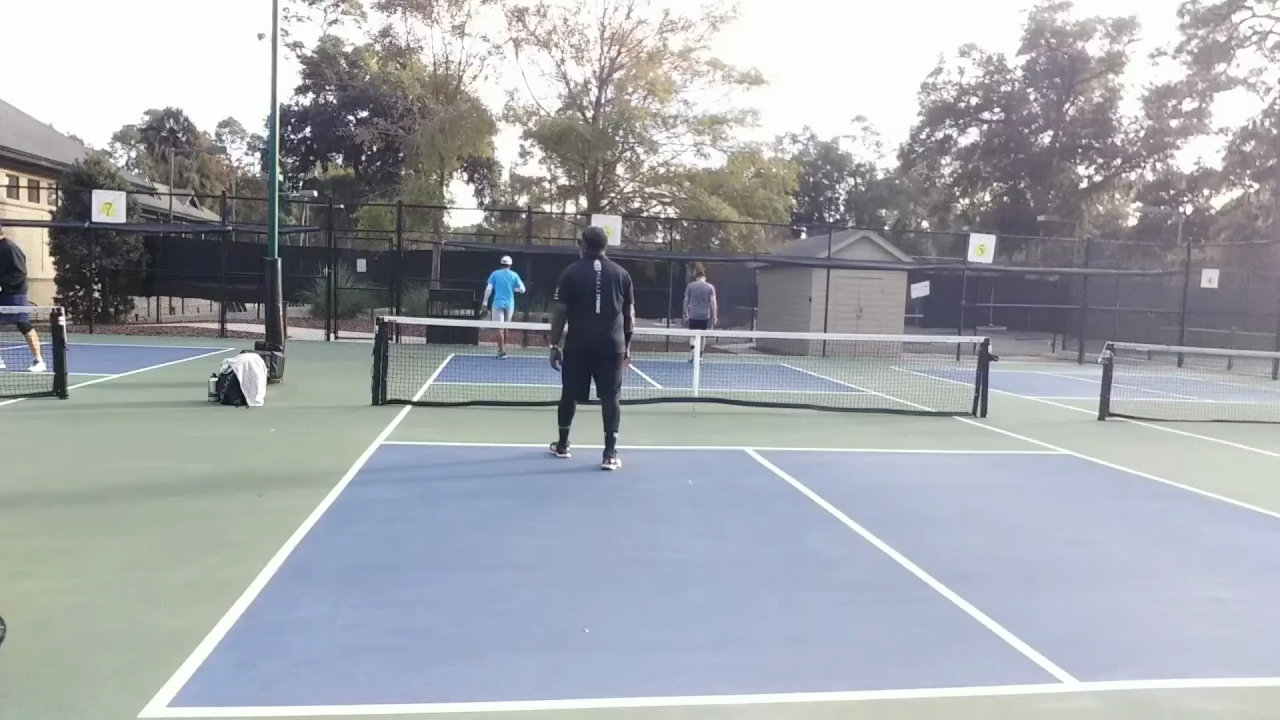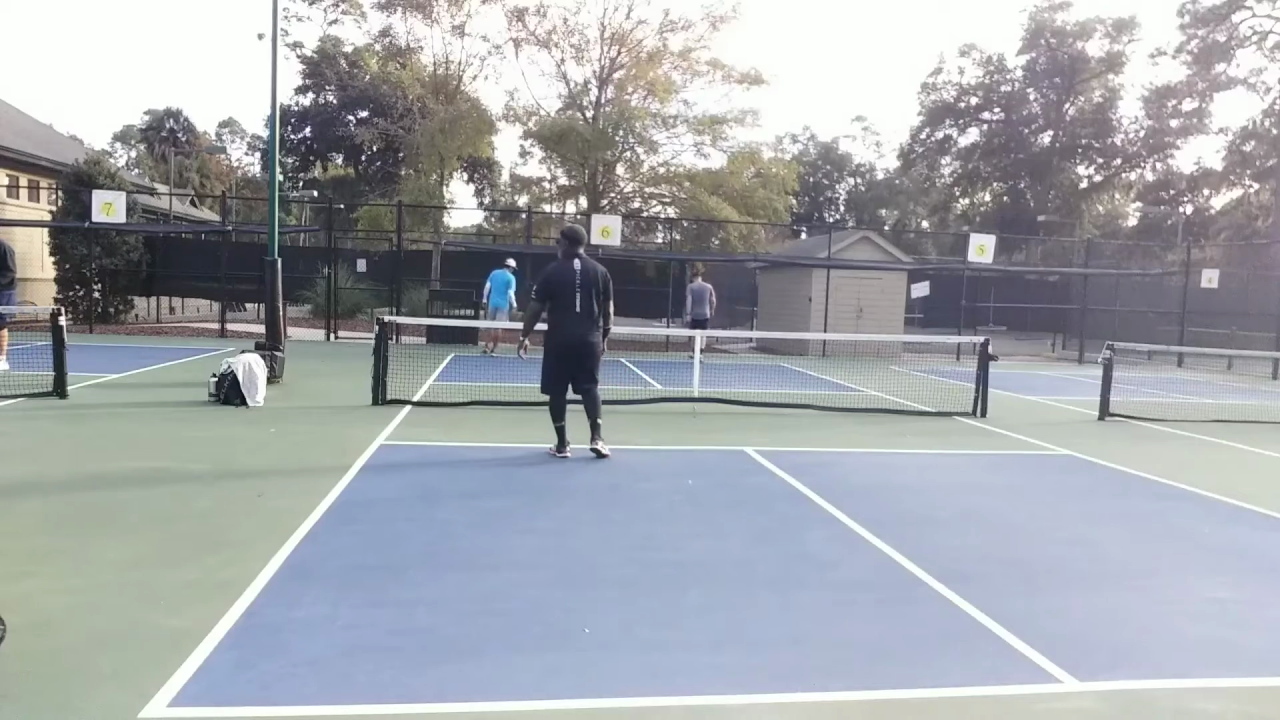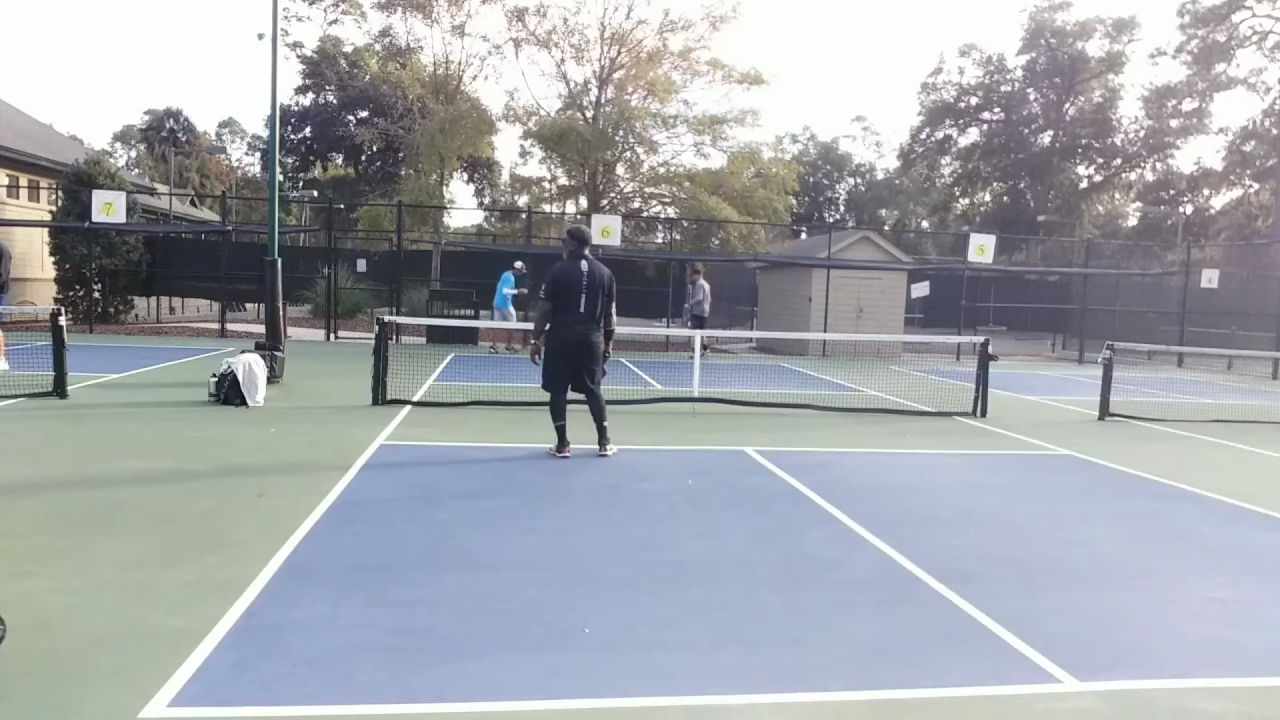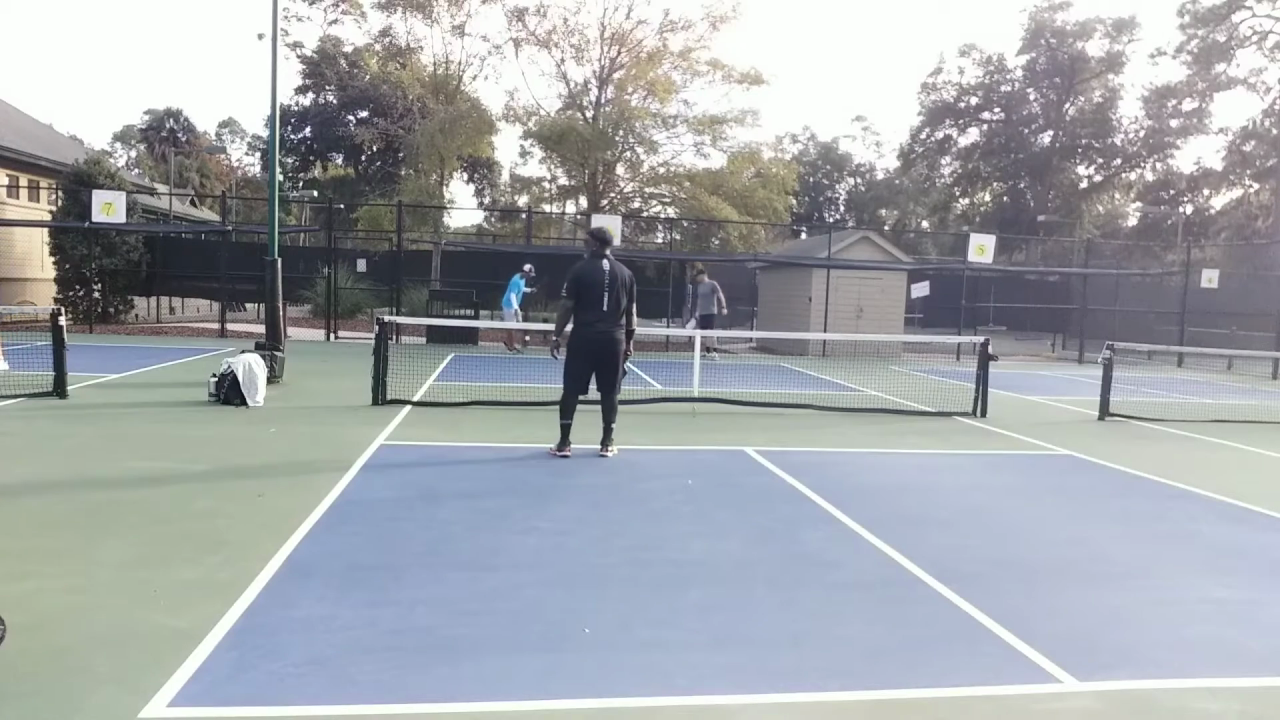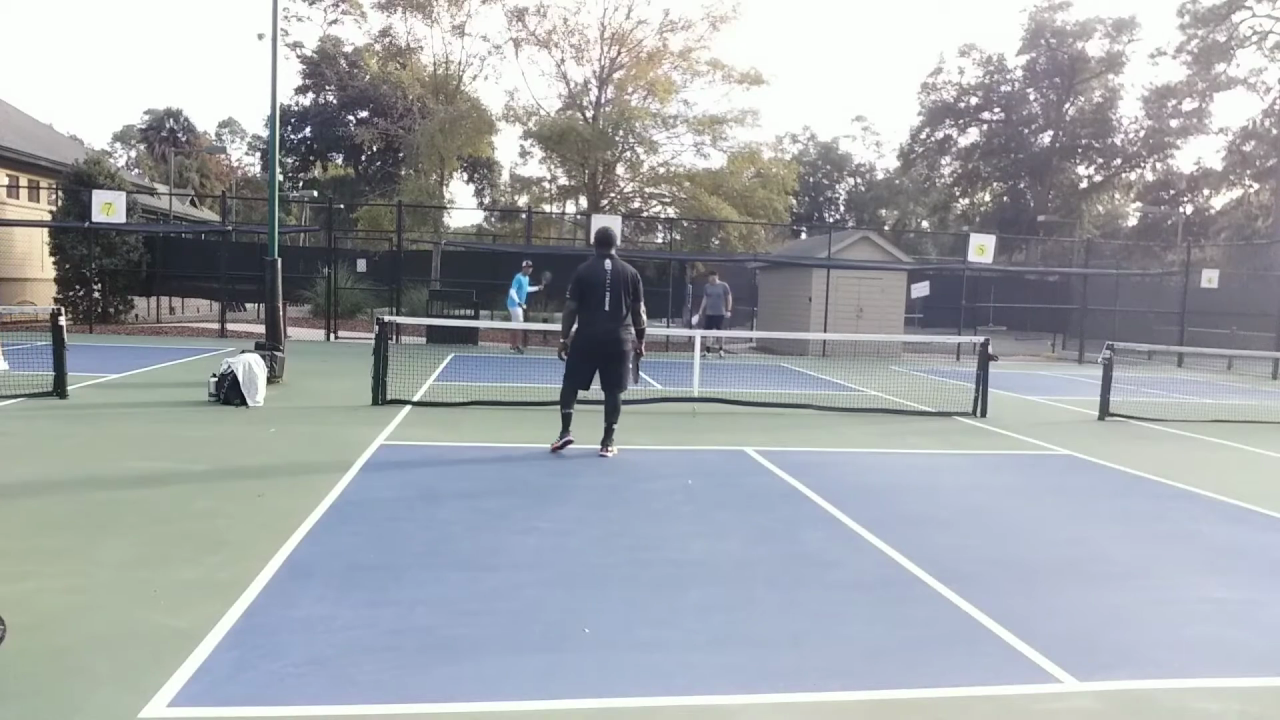
dt=0.5s
person 1, frame 1
left shoulder: (571, 273)
right shoulder: (621, 273)
left elbow: (560, 313)
right elbow: (629, 314)
left wrist: (555, 345)
right wrist: (626, 345)
left hip: (578, 344)
right hip: (611, 344)
left knee: (570, 395)
right knee: (610, 396)
left ankle: (562, 445)
right ankle: (610, 453)
person 1, frame 2
left shoulder: (552, 272)
right shoulder: (600, 271)
left elbow: (535, 309)
right elbow: (608, 310)
left wrist: (524, 336)
right wrist: (603, 338)
left hip: (559, 341)
right hip: (590, 340)
left knee: (557, 392)
right knee: (590, 389)
left ankle: (562, 444)
right ankle: (596, 438)
person 1, frame 3
left shoulder: (559, 271)
right shoulder: (605, 273)
left elbow: (544, 310)
right elbow: (610, 313)
left wrist: (536, 340)
right wrist: (608, 342)
left hip: (561, 340)
right hip: (591, 341)
left knee: (558, 391)
right knee: (593, 390)
left ankle: (562, 444)
right ankle: (604, 442)
person 1, frame 4
left shoulder: (580, 269)
right shoulder: (625, 273)
left elbow: (566, 307)
right elbow: (631, 312)
left wrist: (556, 336)
right wrist: (628, 341)
left hip: (583, 338)
right hip: (613, 340)
left knee: (571, 390)
right knee: (610, 392)
left ankle: (564, 443)
right ankle: (607, 443)
person 1, frame 5
left shoulder: (583, 271)
right shoulder: (631, 273)
left elbow: (571, 308)
right elbow: (639, 311)
left wrist: (564, 338)
right wrist: (640, 340)
left hip: (586, 338)
right hip: (618, 340)
left knee: (571, 384)
right knee: (613, 391)
left ankle: (565, 431)
right ankle: (607, 443)
